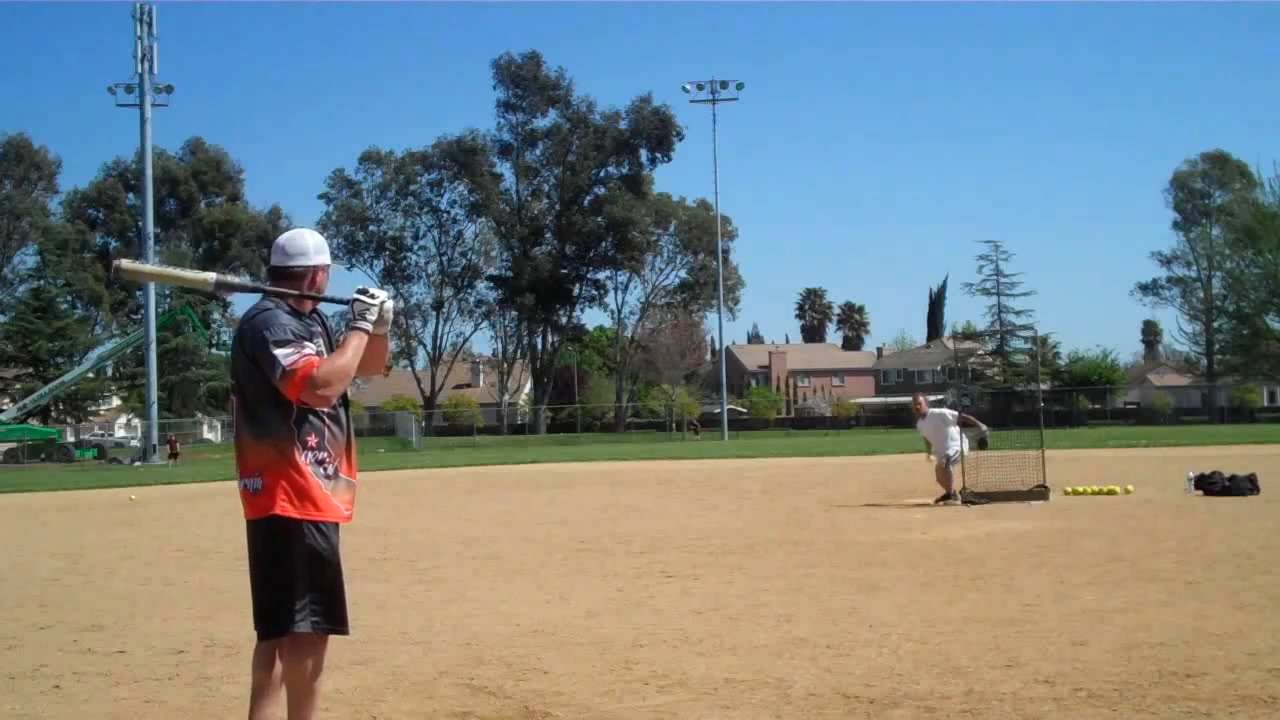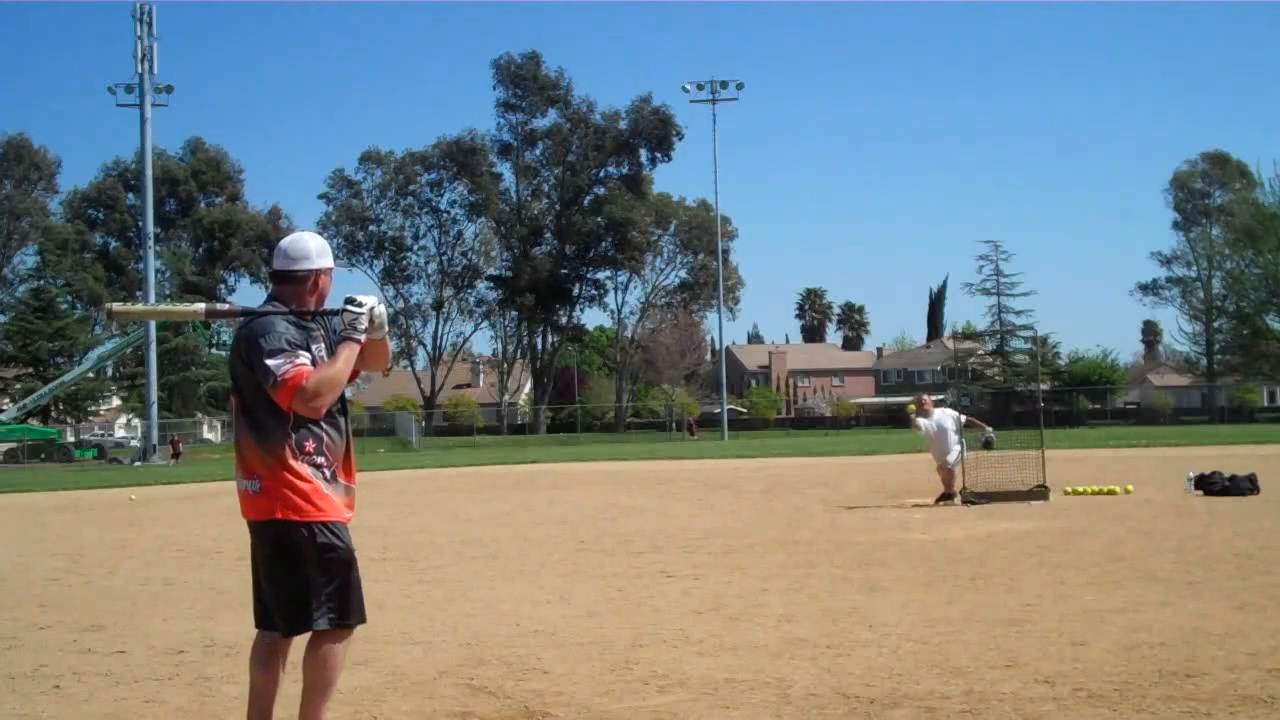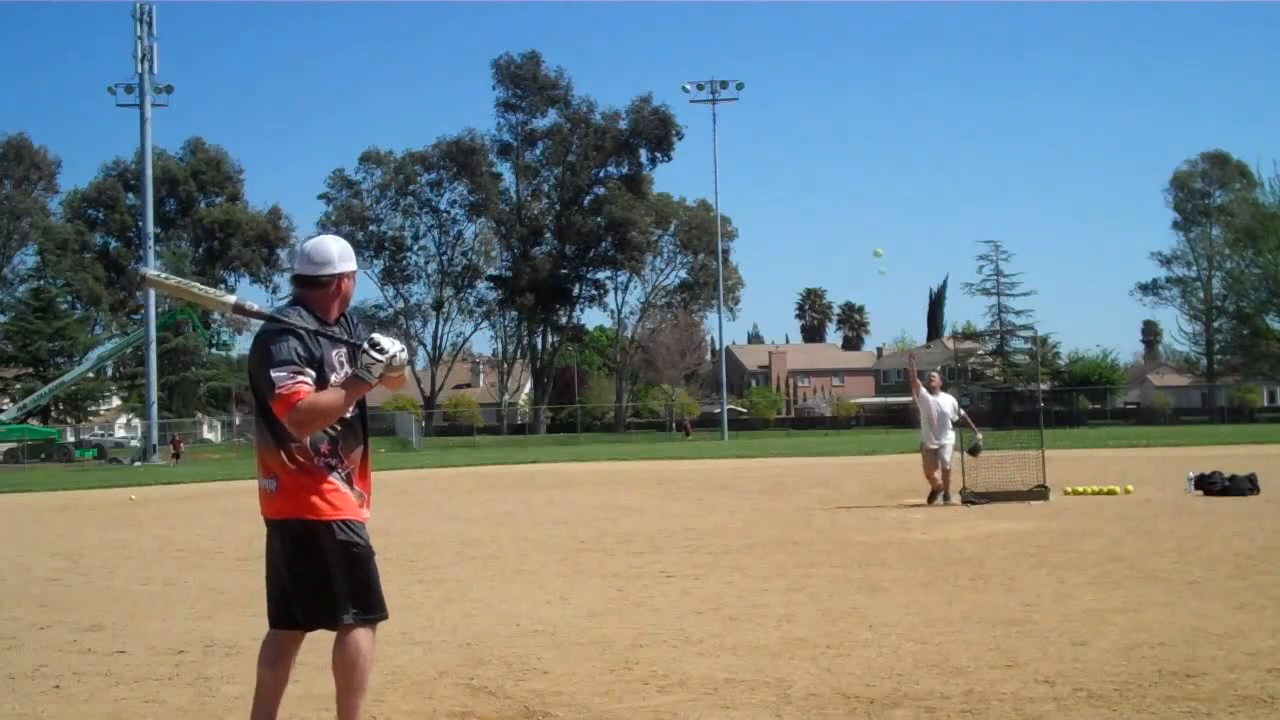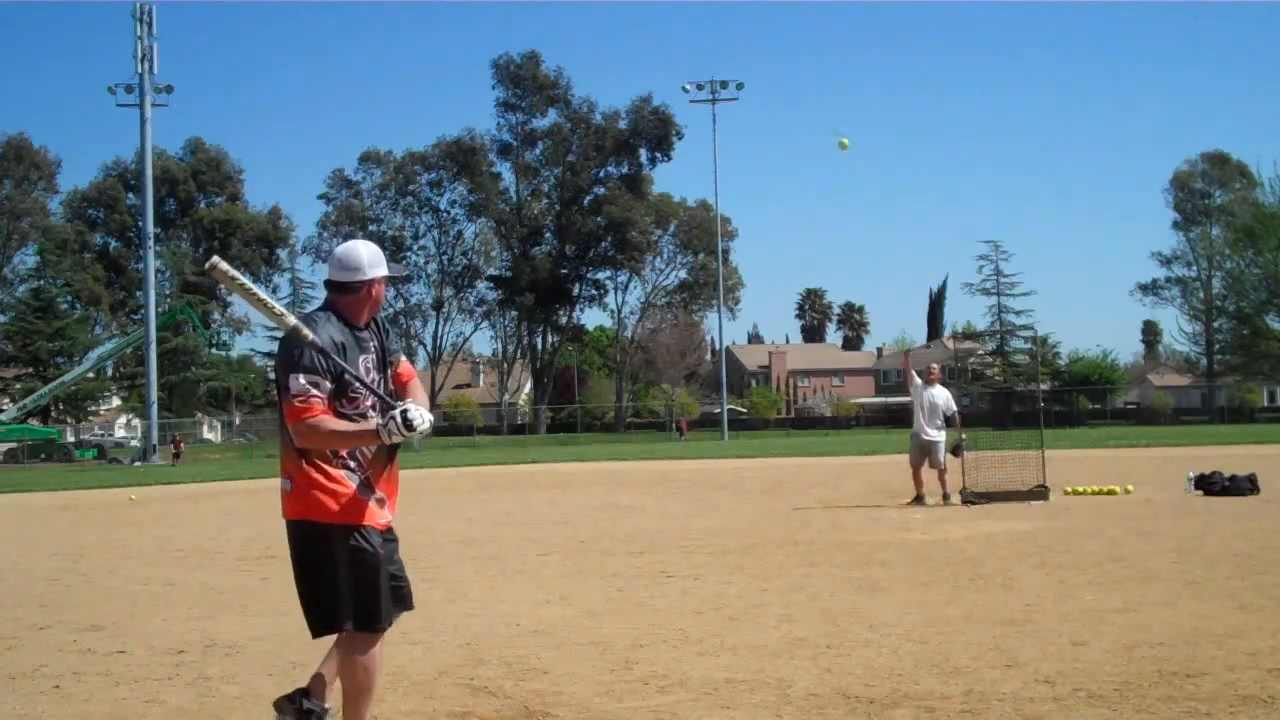
dt=1s
person 1, frame 1
left shoulder: (311, 321)
right shoulder: (268, 322)
left elbow: (369, 365)
right elbow: (321, 387)
left wrist: (378, 326)
right wrist: (360, 324)
left hip: (304, 496)
right hip: (292, 497)
left knee: (282, 624)
right knee: (308, 626)
person 1, frame 2
left shoulder: (319, 325)
right shoulder: (266, 330)
left elbow: (376, 363)
right elbow: (312, 399)
left wrist: (375, 328)
right wrist: (352, 335)
left hip: (287, 501)
right hip: (295, 499)
left knee: (279, 623)
right knee: (336, 620)
person 1, frame 3
left shoulder: (344, 326)
right shoulder: (283, 336)
left elbow: (396, 383)
right elbow: (302, 418)
left wrist: (393, 361)
right wrist: (363, 377)
left hip: (302, 502)
right hip: (313, 500)
left knee: (290, 622)
right knee: (358, 616)
person 1, frame 4
left shoulder: (377, 330)
right shoulder: (313, 339)
left elbow: (409, 382)
right elbow: (305, 428)
left wrist: (416, 410)
right wrist: (382, 430)
left hip: (366, 500)
right hip: (330, 504)
left knee: (385, 606)
right knee: (366, 624)
